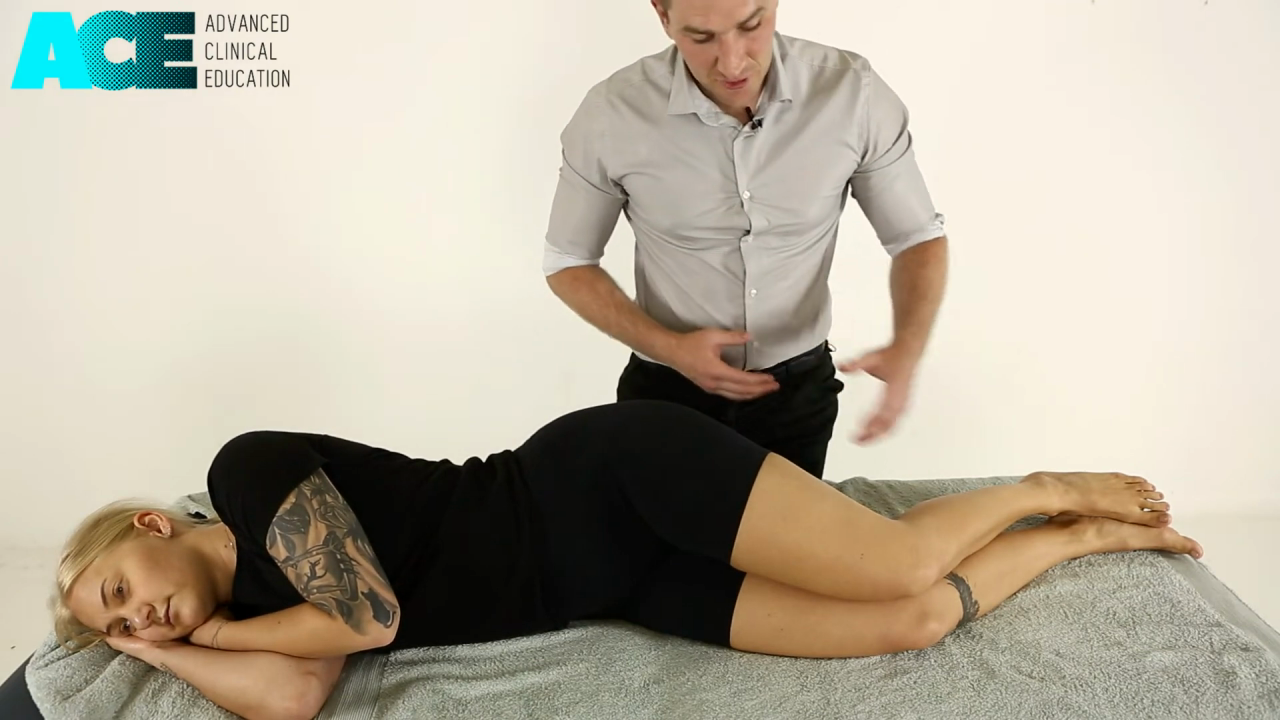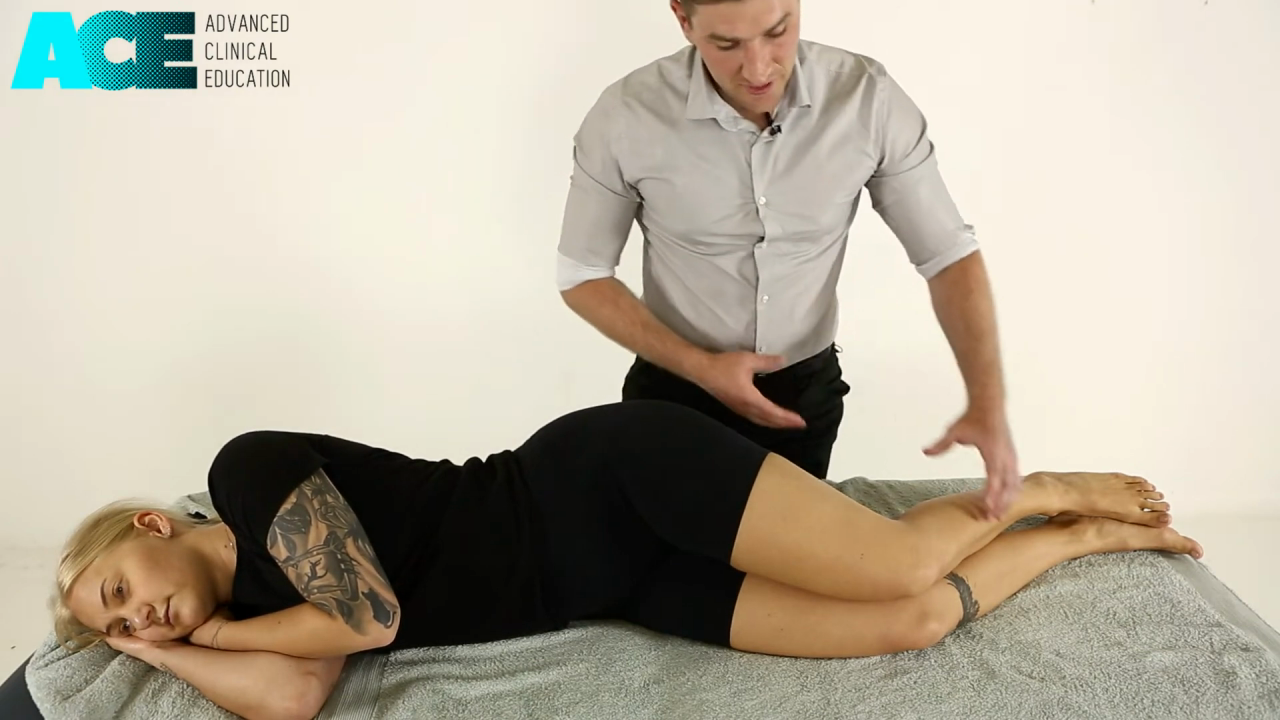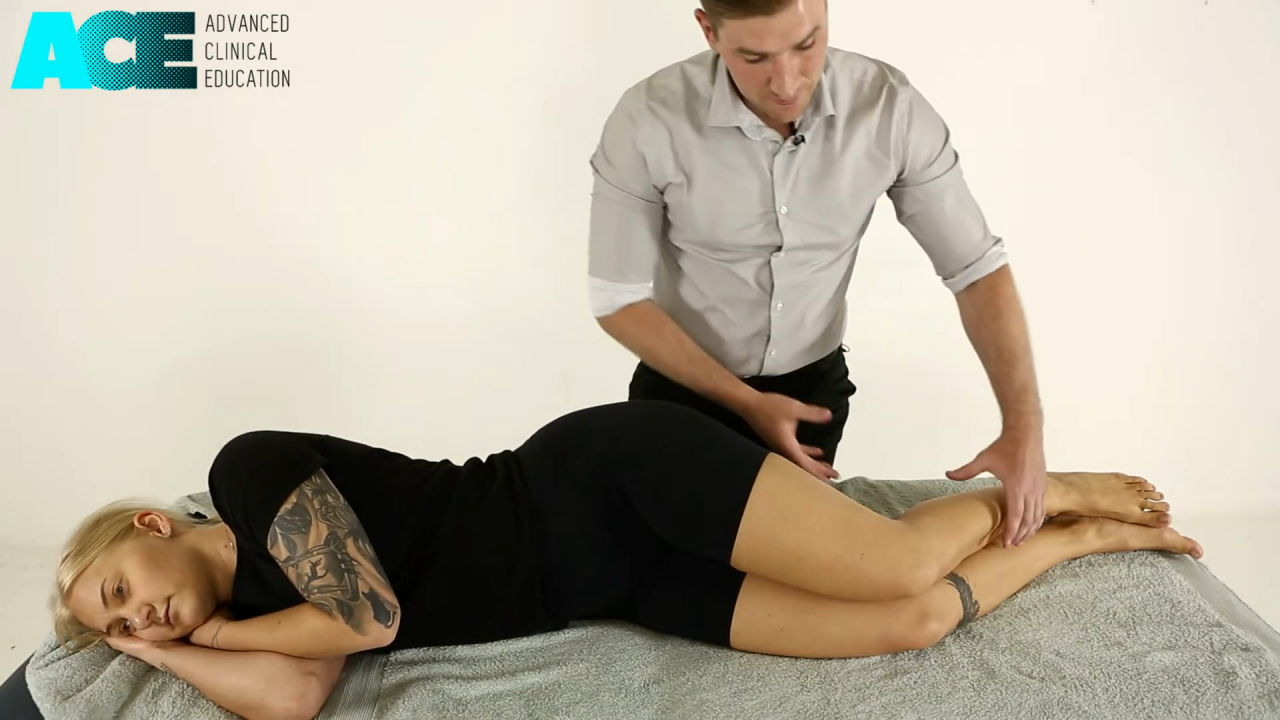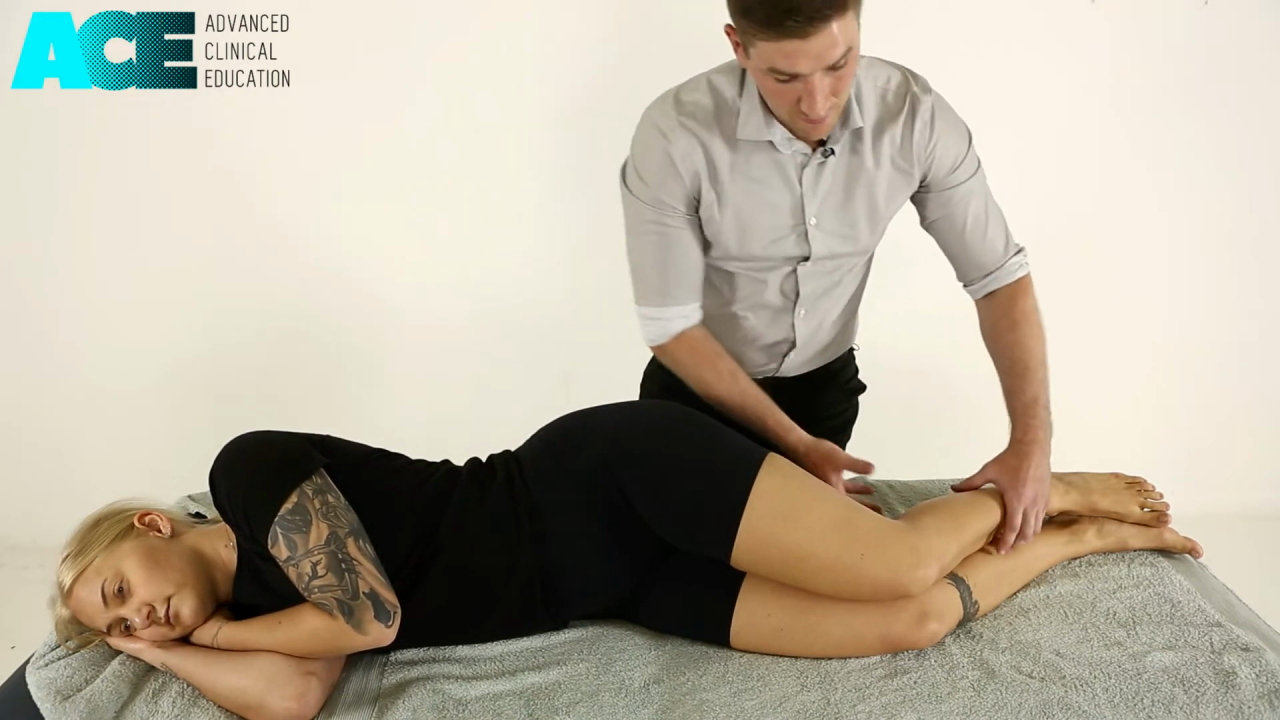
dt=0.2s
person 1, frame 1
left shoulder: (247, 472)
right shoulder: (260, 602)
left elbow: (372, 616)
left wrist: (224, 620)
left hip: (611, 478)
right hip: (622, 588)
left knee: (898, 570)
right knee: (911, 622)
left ankle: (1048, 491)
right ankle: (1084, 539)
person 1, frame 2
left shoulder: (249, 472)
right shoulder: (263, 604)
left elbow: (372, 614)
left wrist: (209, 625)
left hip: (612, 476)
right hip: (623, 590)
left knee: (900, 570)
right knee: (910, 622)
left ankle: (1042, 489)
right ankle: (1081, 537)
person 1, frame 3
left shoulder: (249, 471)
right shoulder: (261, 604)
left elbow: (372, 615)
left wrist: (214, 626)
left hip: (610, 475)
right hip: (621, 587)
left knee: (899, 568)
right knee: (913, 620)
left ankle: (1044, 487)
right ankle: (1081, 536)
person 1, frame 4
left shoulder: (250, 470)
right shoulder: (263, 605)
left elbow: (373, 615)
left wrist: (217, 627)
left hip: (610, 477)
right hip: (621, 589)
left knee: (900, 569)
right knee: (913, 621)
left ankle: (1043, 489)
right ankle: (1077, 538)
person 2, frame 1
left shoulder: (852, 93)
right shoulder: (610, 115)
left elbow: (918, 236)
right elbow: (567, 263)
left wrist: (907, 351)
right wrist: (669, 349)
left hip: (798, 389)
right hip: (667, 391)
person 2, frame 2
left shoulder: (868, 99)
right shoulder: (624, 119)
left elbow: (950, 253)
right elbow: (581, 278)
left wrist: (987, 398)
right wrist: (701, 368)
left hip: (806, 389)
right hip: (674, 389)
person 2, frame 3
left shoulder: (892, 108)
right shoulder: (646, 122)
left elbow: (978, 268)
right elbow: (617, 302)
left wrist: (1023, 427)
right wrist: (750, 406)
left hip: (813, 386)
right hip: (685, 390)
person 2, frame 4
left shoulder: (917, 114)
right shoulder: (674, 133)
left elbow: (1000, 276)
right elbow: (669, 326)
left wrist: (1031, 442)
right wrist: (796, 445)
left hip: (824, 385)
right hip: (696, 391)
